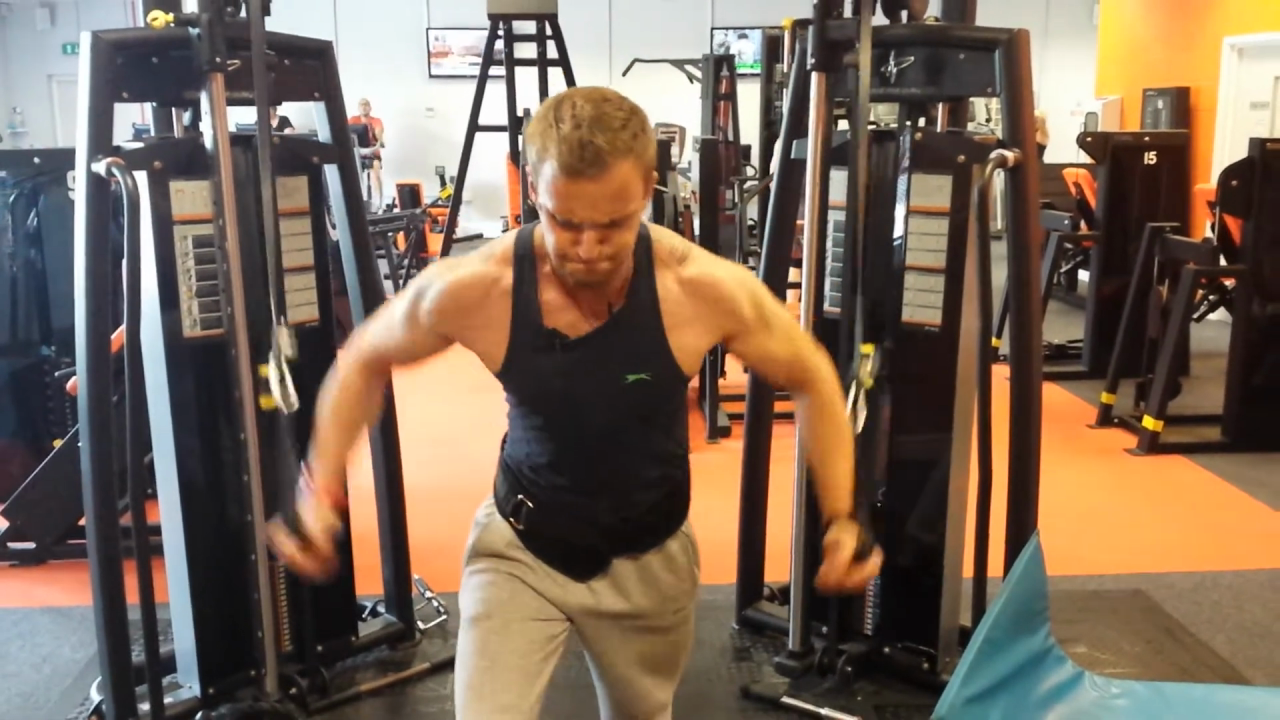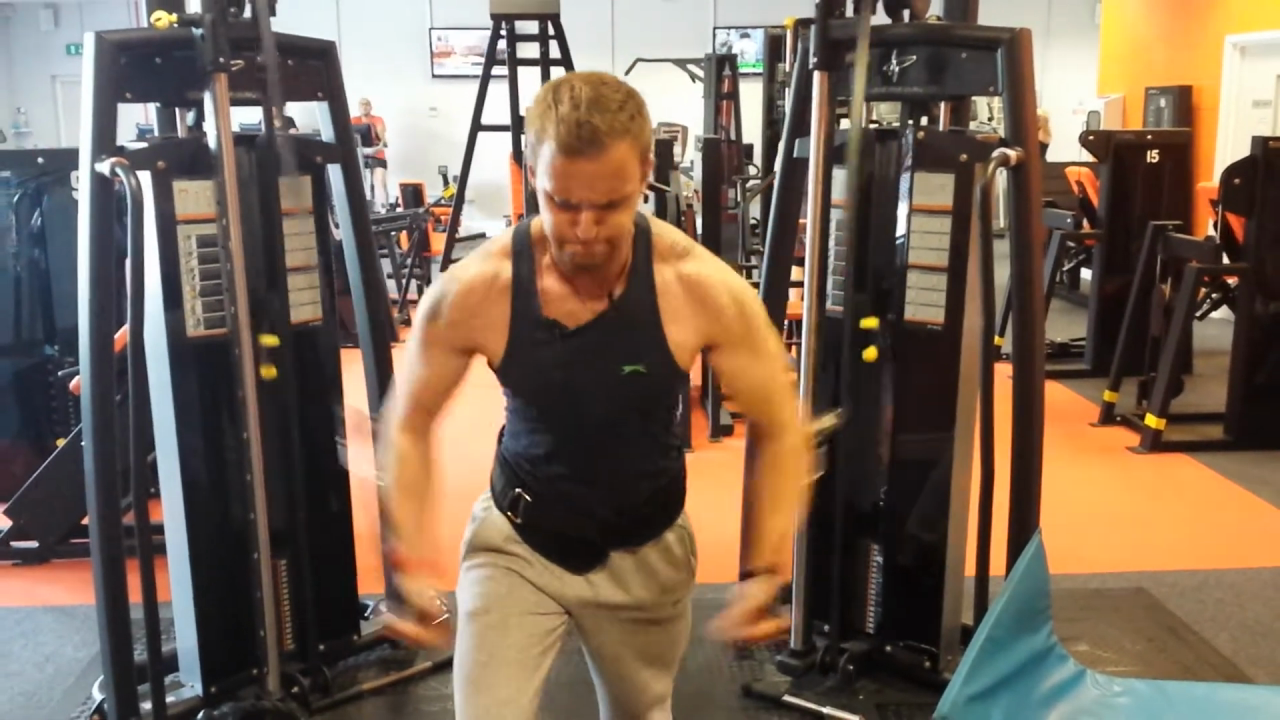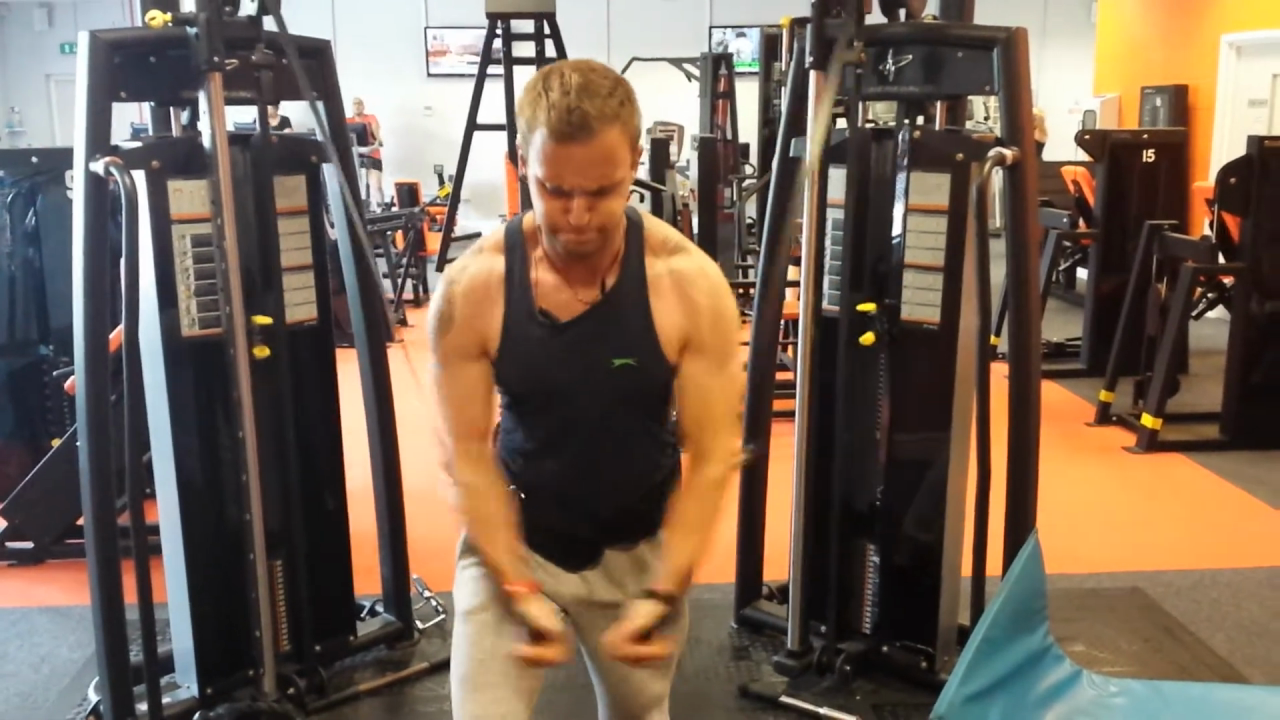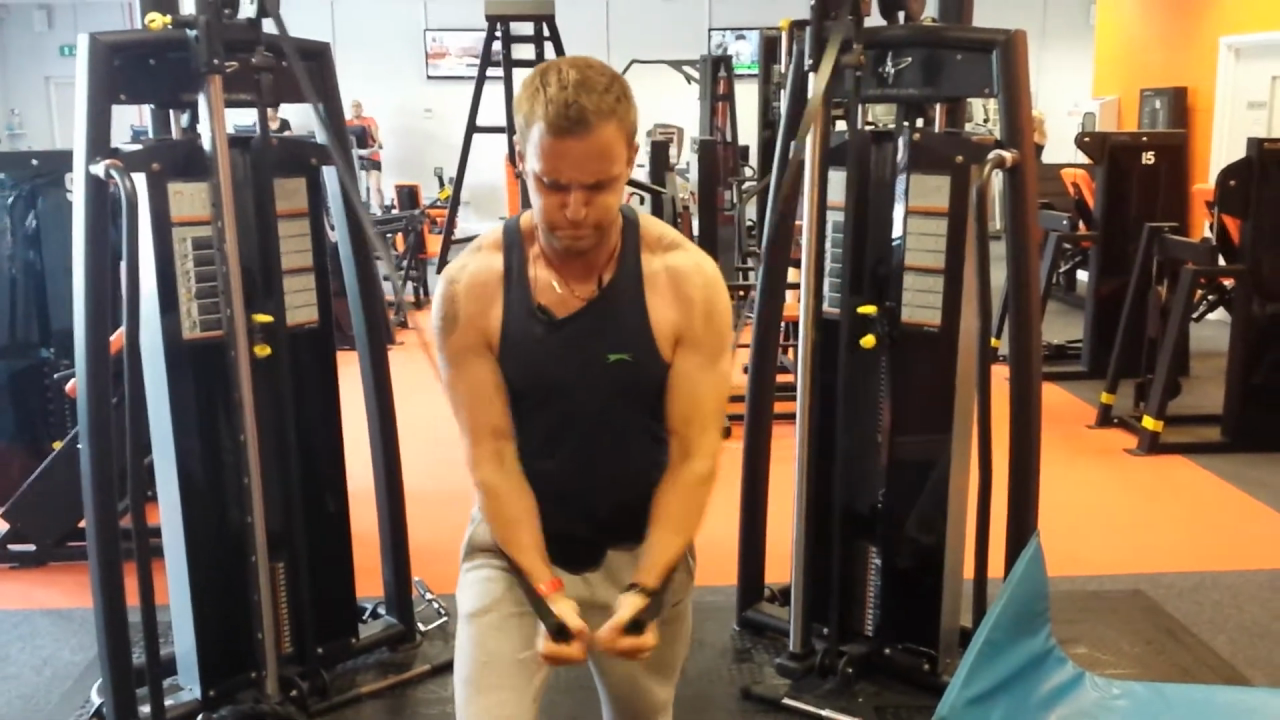
dt=0.1s
person 1, frame 1
left shoulder: (704, 287)
right shoulder: (473, 288)
left elbow: (811, 378)
right elbow: (367, 359)
left wrist: (841, 520)
right wrist: (322, 494)
left hip: (648, 554)
right hip: (519, 546)
person 1, frame 2
left shoulder: (704, 287)
right shoulder: (474, 289)
left elbow: (782, 427)
right elbow: (408, 424)
left wrist: (767, 570)
right wrist: (413, 565)
left hip: (646, 545)
right hip: (517, 539)
person 1, frame 3
left shoulder: (691, 283)
right shoulder: (472, 287)
left elbow: (711, 457)
right elbow: (470, 456)
left wrist: (662, 595)
right wrist: (519, 594)
left hip: (644, 544)
right hip: (513, 538)
person 1, frame 4
left shoulder: (686, 279)
right shoulder: (472, 284)
left elbow: (694, 457)
right elbow: (490, 456)
left wrist: (645, 589)
right wrist: (546, 592)
left hip: (642, 542)
right hip: (518, 538)
